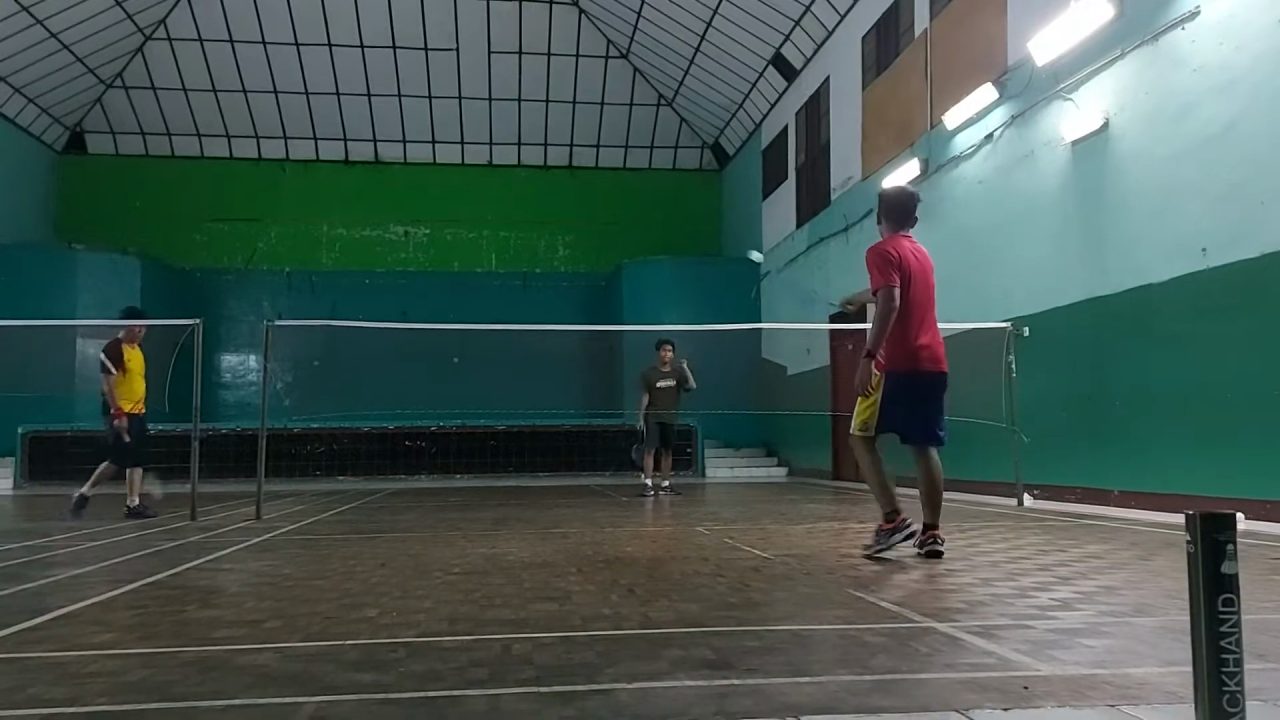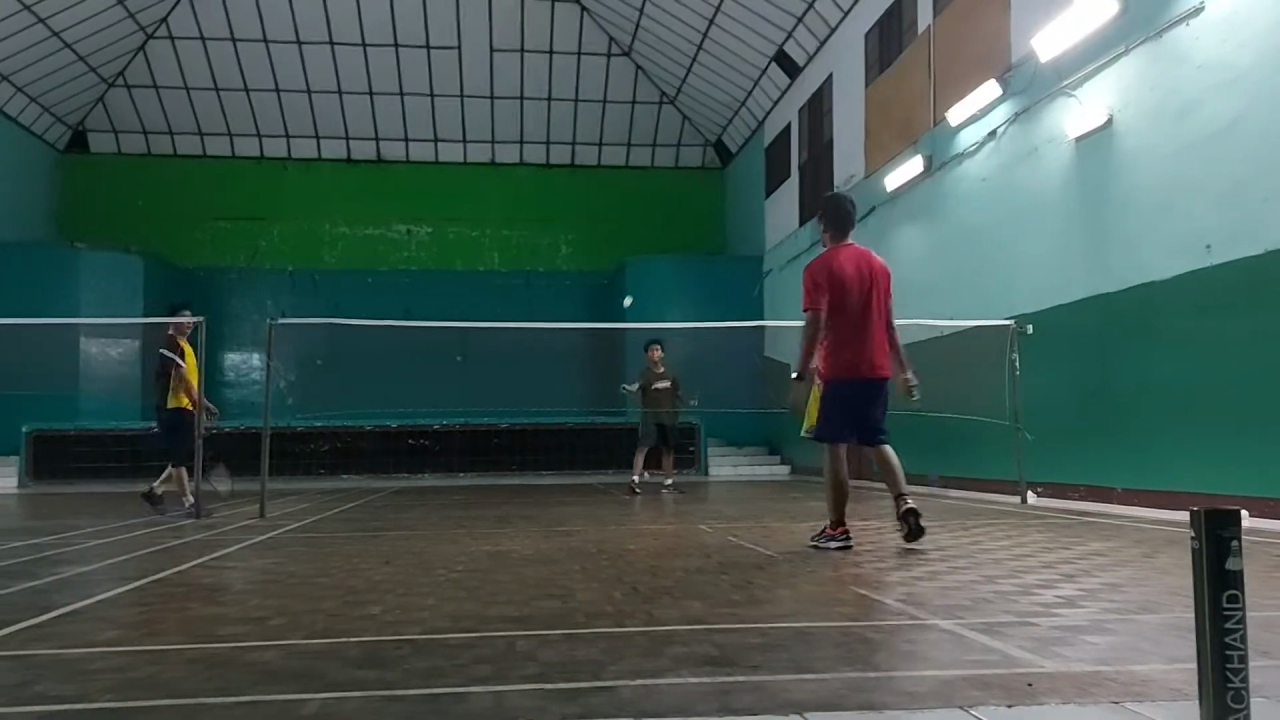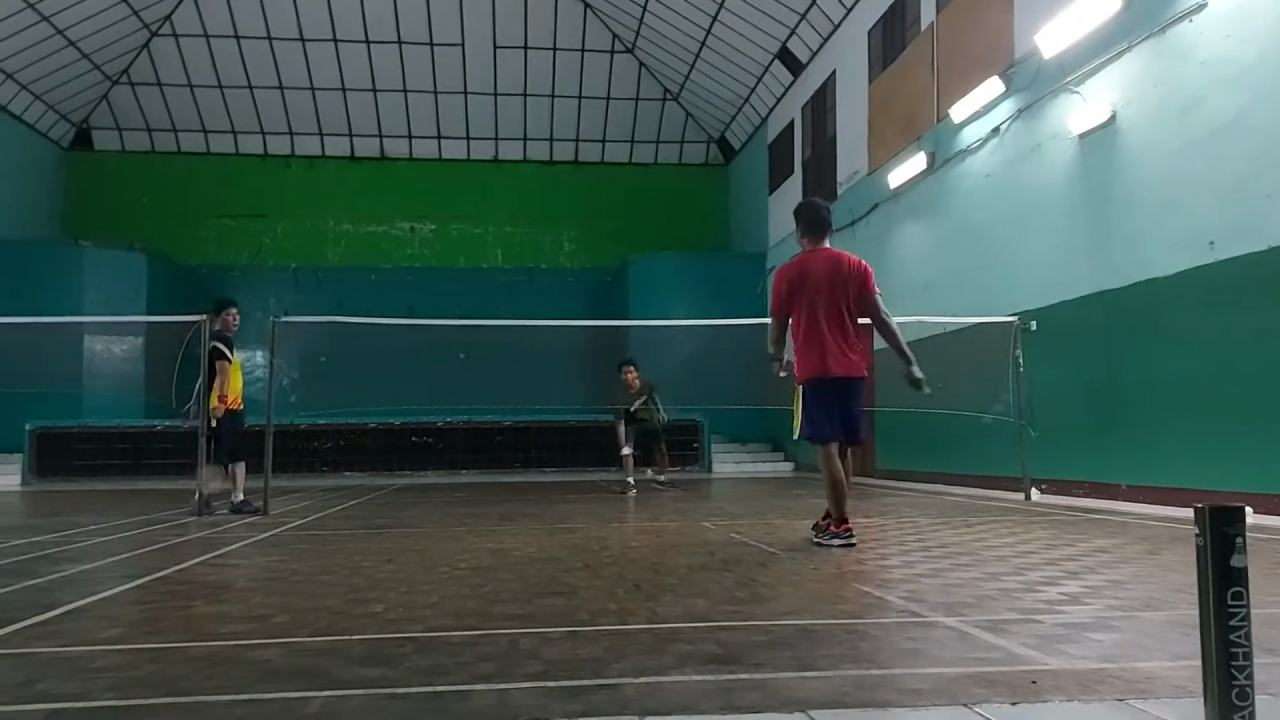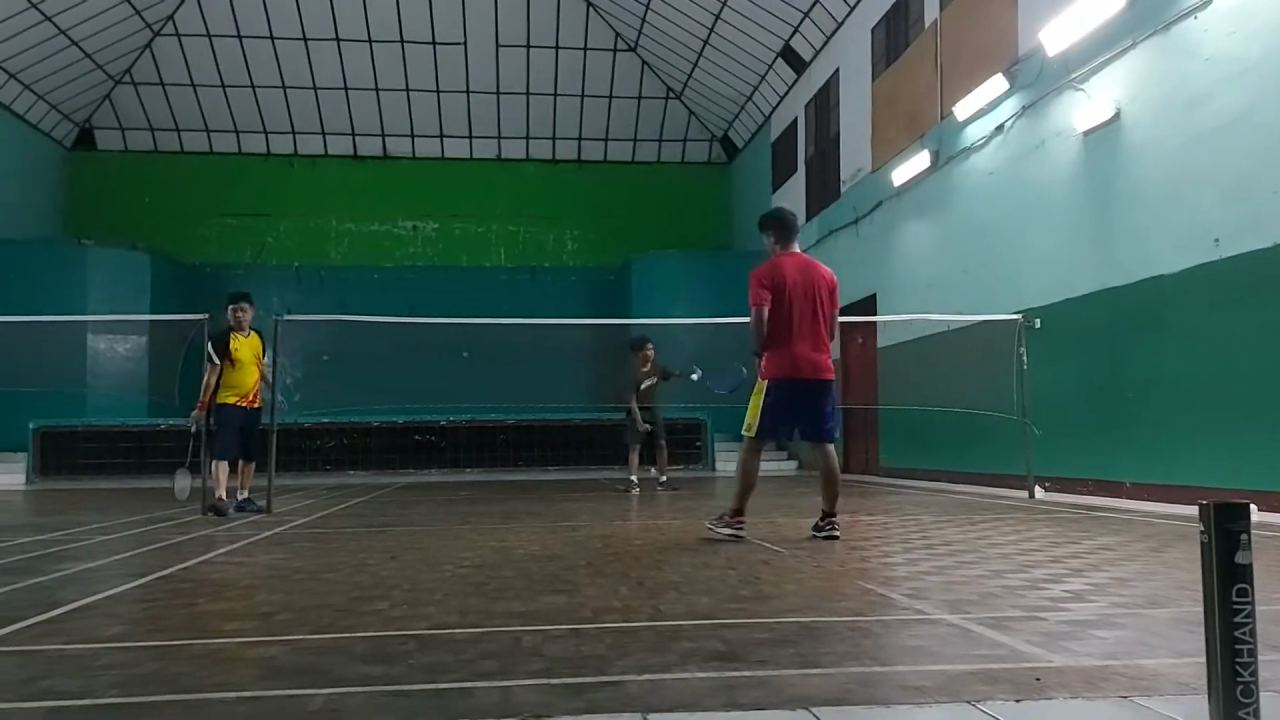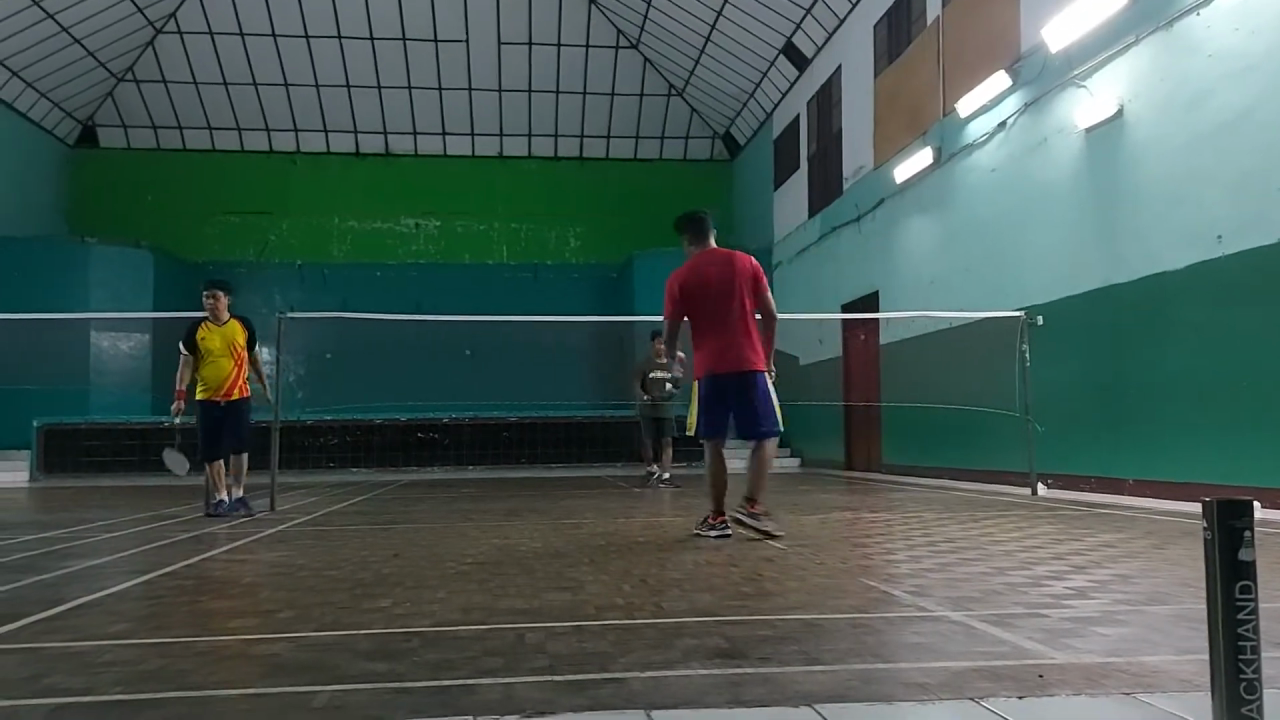
dt=0.5s
person 1, frame 1
left shoulder: (881, 251)
right shoulder: (921, 253)
left elbow: (890, 304)
left wrist: (868, 355)
right wrist: (859, 299)
left hip: (898, 364)
right hip: (933, 363)
left knee: (863, 438)
right knee: (925, 447)
left ankle: (894, 520)
right ankle: (932, 532)
person 1, frame 2
left shoulder: (819, 268)
right shoulder: (877, 263)
left elbow: (815, 325)
right elbow: (888, 323)
left wrist: (800, 375)
right wrist: (904, 368)
left hip: (839, 372)
right hip: (877, 369)
left knee: (835, 447)
right knee: (876, 441)
left ankle: (837, 528)
right ankle: (904, 502)
person 1, frame 3
left shoulder: (788, 273)
right shoulder: (857, 267)
left elbow: (777, 329)
right elbow: (882, 320)
left wrist: (778, 358)
right wrist: (910, 362)
left hip: (814, 372)
right hip: (853, 370)
left knee: (826, 447)
right knee: (843, 445)
left ankle: (841, 524)
right ankle: (833, 518)
person 1, frame 4
left shoulder: (765, 273)
right shoulder: (826, 274)
left elbow: (760, 324)
right elbow: (831, 328)
left wrist: (761, 353)
left hip: (781, 372)
right hip: (821, 372)
left knee: (753, 442)
right knee: (824, 444)
left ankle: (736, 516)
right ankle: (829, 518)
person 1, frame 5
left shoulder: (680, 278)
right shoulder: (746, 263)
left elbow: (671, 332)
right elbow: (770, 316)
right wrist: (767, 357)
left hip: (709, 370)
right hip: (749, 366)
left knee: (714, 444)
right knee: (765, 437)
left ankle: (718, 517)
right ankle: (752, 506)
person 2, frame 1
left shoulder: (137, 349)
right shoulder: (112, 350)
right elbow: (109, 385)
right wrist: (119, 414)
left hip: (137, 413)
right hip: (120, 414)
left knee: (137, 459)
right knee: (118, 459)
left ankle: (133, 504)
right ankle: (84, 494)
person 2, frame 2
left shoulder: (185, 345)
right shoulder: (170, 346)
right elbow: (182, 379)
left wrist: (204, 402)
right wrist: (198, 404)
left hip: (185, 408)
right hip: (173, 408)
left knee: (184, 457)
right knee: (180, 457)
left ankle: (154, 491)
right ankle: (189, 502)
person 2, frame 3
left shoulder: (225, 341)
right shoulder: (221, 341)
right elbow: (222, 373)
right wrist: (221, 401)
left hip: (234, 408)
right hip: (221, 408)
left knee: (238, 455)
right knee: (218, 457)
left ankle: (238, 500)
right ankle: (201, 497)
person 2, frame 4
left shoulder: (258, 338)
right shoulder: (221, 339)
right elbow: (211, 375)
right wrist: (202, 406)
left hip: (252, 405)
right hip: (227, 404)
left knee: (249, 454)
right knee: (223, 452)
left ankle: (243, 498)
right ankle: (220, 498)
person 2, frame 5
left shoulder: (244, 325)
right shoulder: (195, 329)
left elbow: (254, 357)
right elbow: (186, 365)
left wrist: (265, 387)
right wrist: (180, 396)
left hip: (238, 398)
right hip: (207, 400)
left knee: (239, 448)
right knee: (211, 454)
left ankle: (238, 496)
right ankle: (221, 499)
